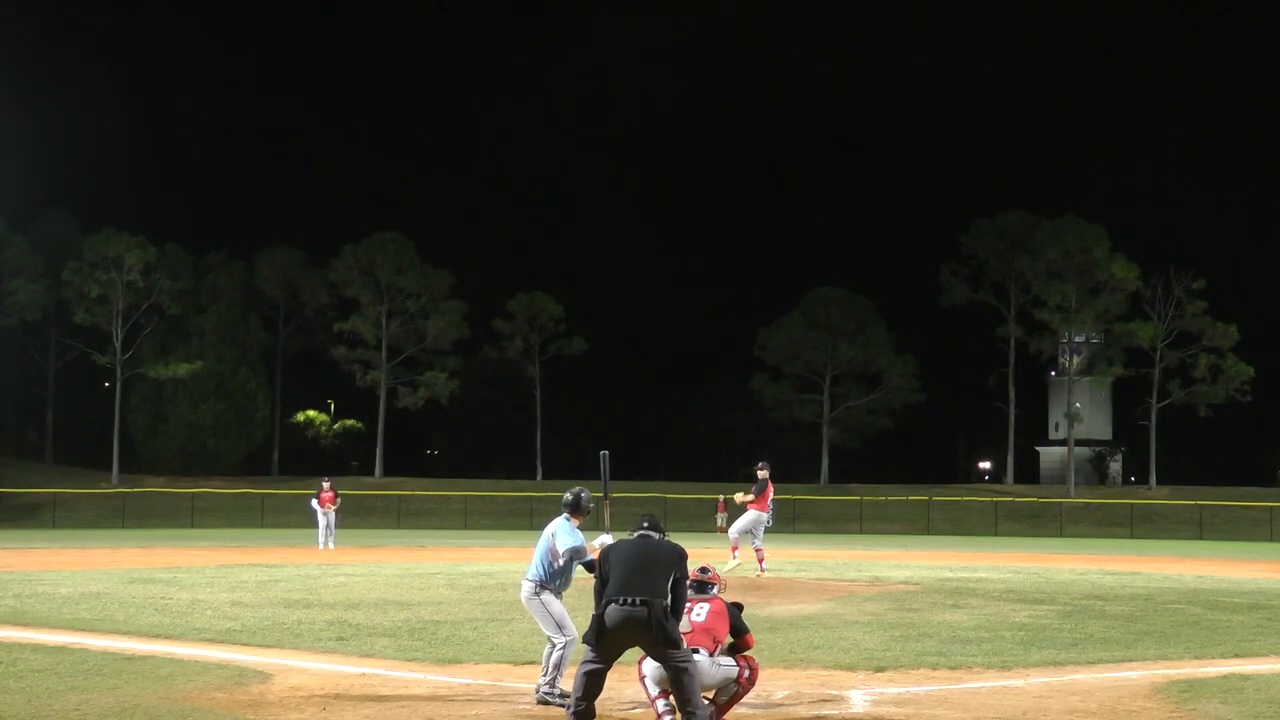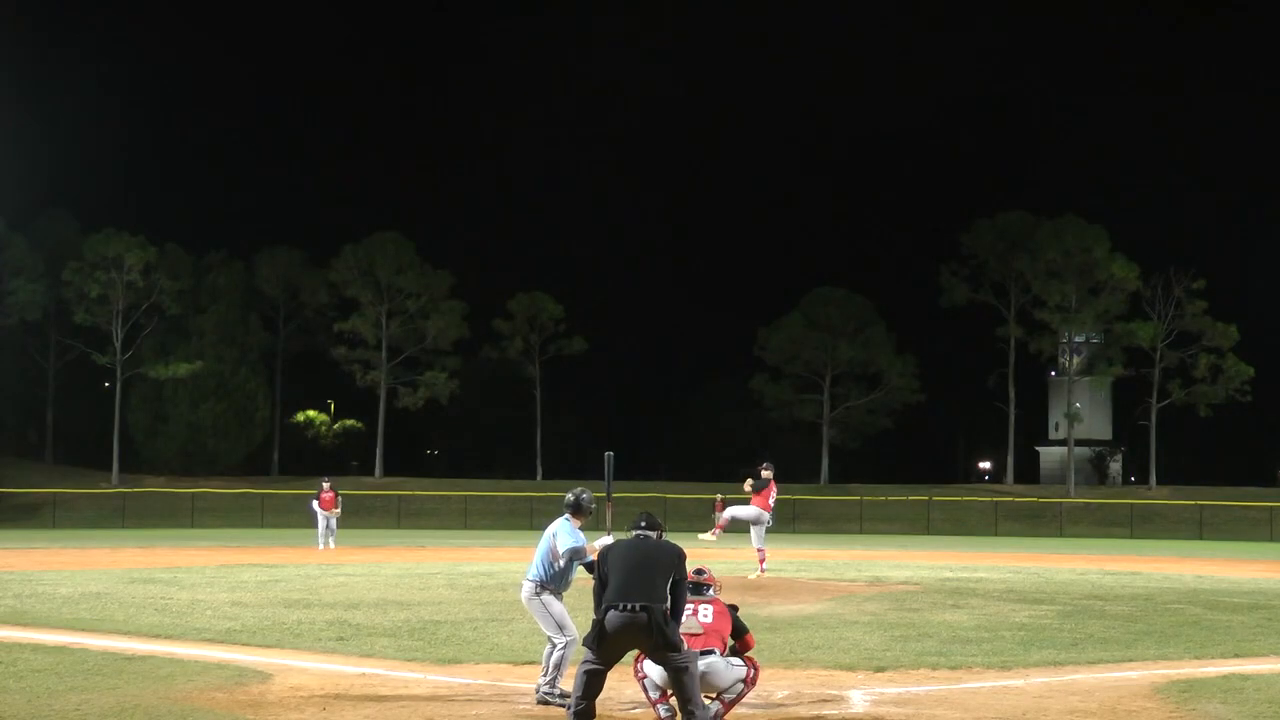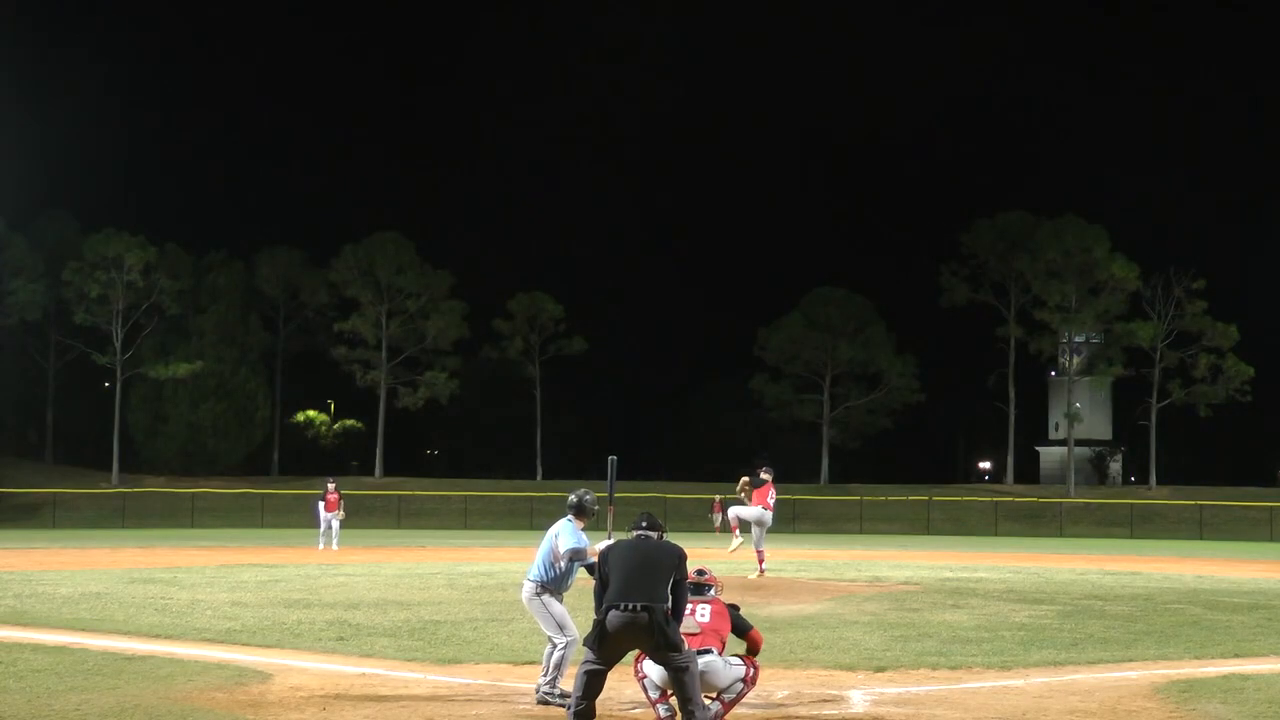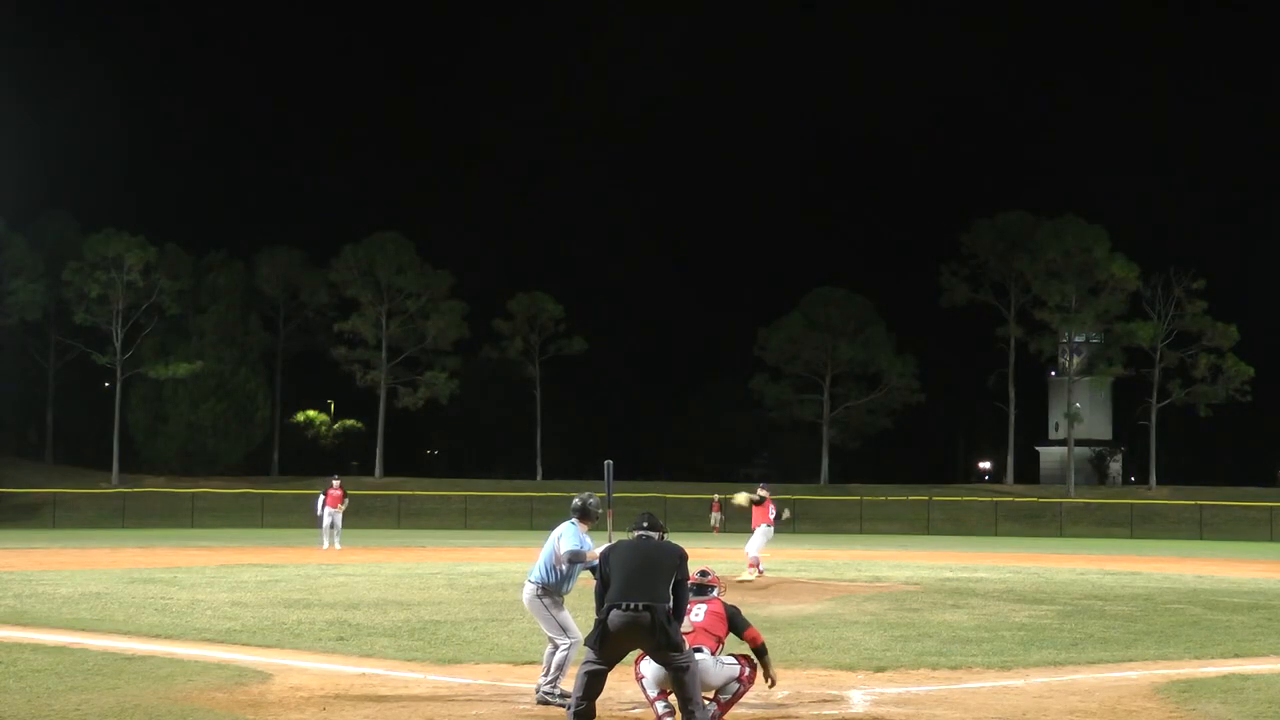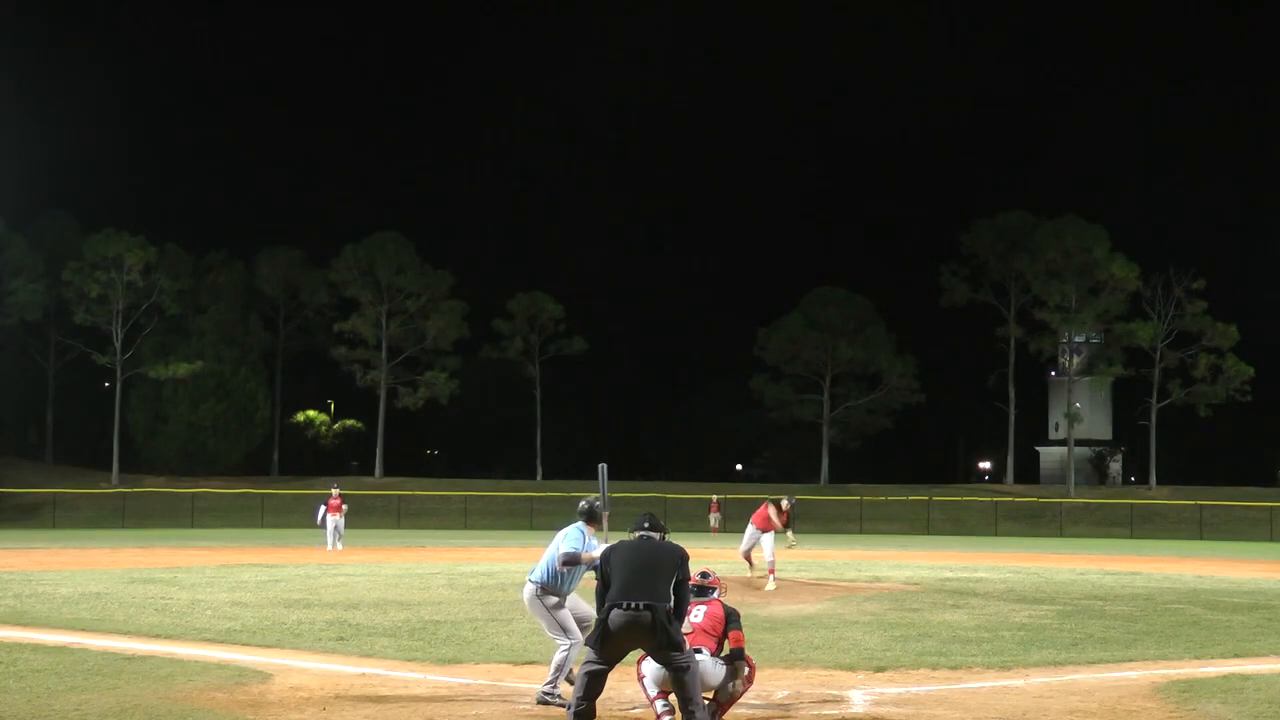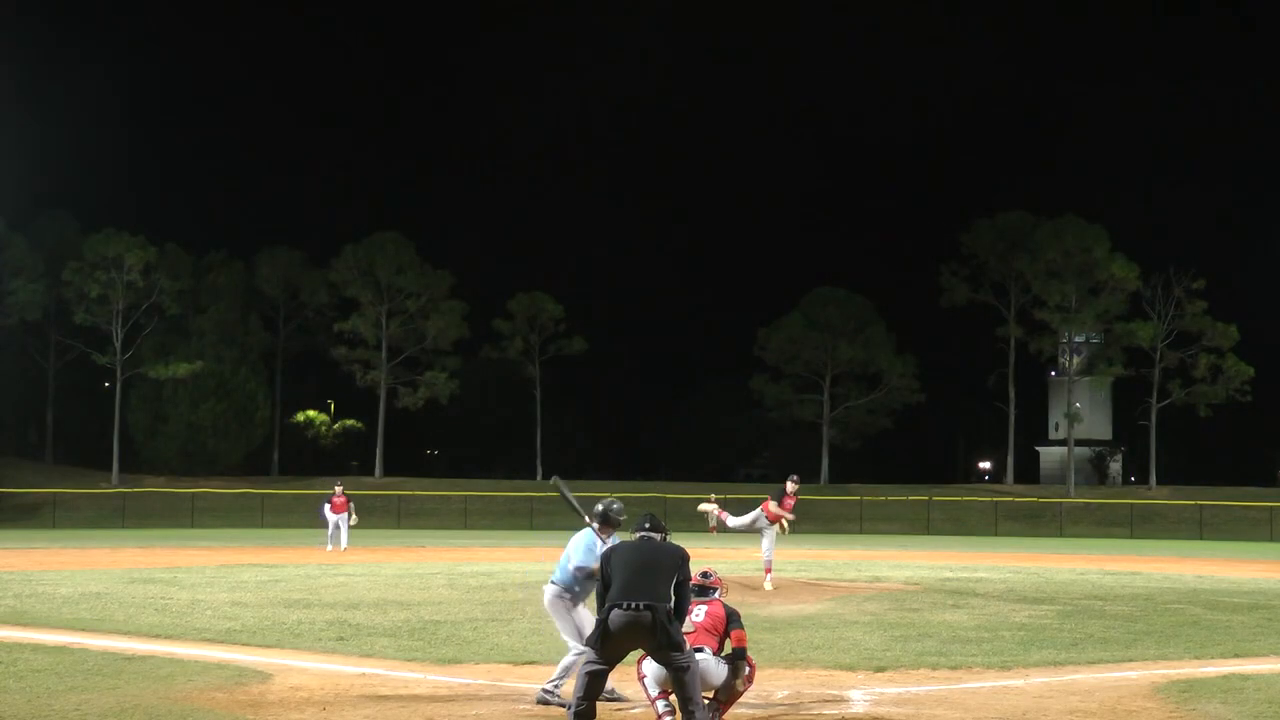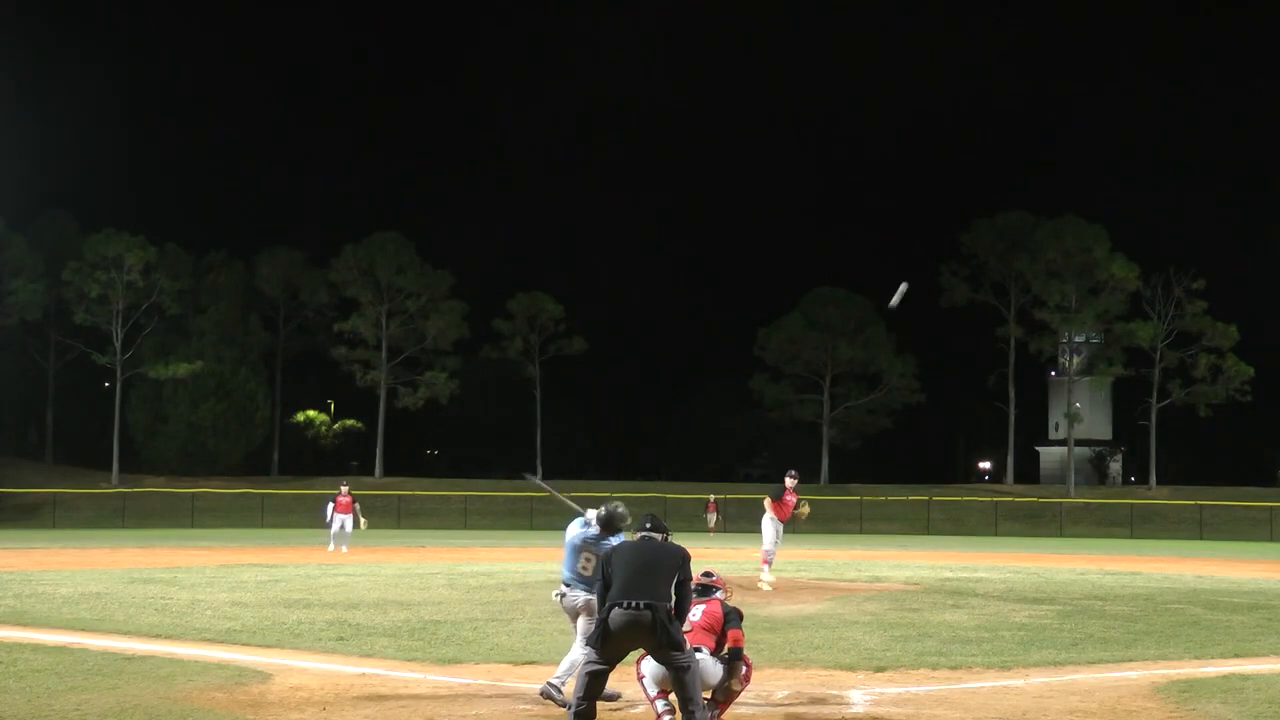
dt=0.3s
person 1, frame 1
left shoulder: (575, 532)
right shoulder: (562, 526)
left elbow: (591, 567)
right elbow: (571, 553)
right wrist: (597, 543)
left hip: (548, 591)
right hip: (538, 590)
left knee: (558, 638)
right knee: (567, 637)
left ankle: (546, 685)
right ankle: (548, 691)
person 1, frame 2
left shoulder: (576, 533)
right shoulder: (563, 526)
left elbow: (591, 567)
right elbow: (571, 554)
right wrist: (598, 544)
left hip: (547, 591)
right hip: (539, 591)
left knee: (558, 638)
right knee: (568, 637)
left ankle: (546, 684)
right ankle: (547, 691)
person 1, frame 3
left shoulder: (579, 534)
right shoulder: (566, 527)
left elbow: (593, 569)
right elbow: (571, 555)
right wrist: (599, 547)
left hip: (548, 592)
right hip: (539, 591)
left knee: (559, 638)
right knee: (568, 638)
left ankle: (546, 685)
right ankle: (548, 692)
person 1, frame 4
left shoulder: (584, 538)
right shoulder: (570, 530)
right elbow: (570, 557)
right wrist: (599, 552)
left hip: (548, 593)
right hip: (540, 593)
left knee: (559, 638)
right knee: (572, 639)
left ankle: (546, 684)
right ankle: (547, 692)
person 1, frame 5
left shoulder: (591, 540)
right shoulder: (576, 532)
right elbow: (566, 559)
right wrist: (595, 555)
left hip: (556, 592)
right hip: (541, 593)
left knee: (587, 618)
right knee: (572, 640)
left ankle: (562, 667)
right ankle: (548, 692)
person 1, frame 6
left shoulder: (609, 540)
right shoulder: (587, 541)
right elbow: (582, 572)
left hip: (571, 598)
right hip: (560, 596)
right knee: (582, 647)
left ankle: (602, 688)
right ankle: (548, 691)
person 1, frame 7
left shoulder: (576, 526)
right shoulder: (615, 545)
right wrist: (595, 519)
left hip: (566, 594)
right hip: (591, 598)
left knee: (585, 642)
right knee: (582, 647)
right ankle: (554, 685)
person 2, frame 1
left shoulder: (611, 550)
right shoulder: (675, 551)
left elbow: (599, 593)
right elbow: (679, 596)
left wrist: (604, 623)
right wrist: (670, 626)
left hip: (614, 613)
right hip: (653, 616)
left knee: (592, 663)
right knee: (681, 664)
person 2, frame 2
left shoulder: (608, 551)
right shoulder: (674, 552)
left elbow: (598, 596)
right elbow: (679, 597)
left wrist: (604, 624)
right wrist: (670, 629)
left hip: (614, 619)
right hip: (653, 620)
left knee: (592, 665)
right knee: (683, 664)
person 2, frame 3
left shoulder: (609, 551)
right shoulder: (674, 552)
left elbow: (599, 597)
right elbow: (680, 598)
left wrist: (605, 623)
right wrist: (672, 629)
left hip: (614, 619)
right hip: (654, 620)
left knee: (593, 665)
right knee: (683, 665)
person 2, frame 4
left shoulder: (611, 552)
right shoulder: (675, 552)
left elbow: (600, 596)
right elbow: (681, 597)
left wrist: (605, 625)
right wrist: (673, 628)
left hip: (616, 618)
right hip: (656, 619)
left knee: (592, 666)
right knee: (683, 665)
person 2, frame 5
left shoulder: (611, 551)
right shoulder: (676, 553)
left elbow: (601, 596)
right elbow: (682, 598)
left wrist: (605, 624)
right wrist: (674, 629)
left hip: (616, 617)
right hip: (656, 619)
left knee: (593, 666)
right knee: (684, 665)
person 2, frame 6
left shoulder: (612, 552)
right shoulder: (677, 553)
left elbow: (601, 595)
right elbow: (683, 597)
left wrist: (606, 625)
right wrist: (674, 628)
left hip: (617, 617)
right hip: (656, 619)
left knee: (594, 666)
right knee: (684, 665)
person 2, frame 7
left shoulder: (614, 551)
right shoulder: (678, 553)
left elbow: (602, 594)
right elbow: (684, 596)
left wrist: (606, 625)
right wrist: (676, 627)
left hip: (617, 616)
right hip: (656, 617)
left knee: (594, 665)
right knee: (684, 664)
